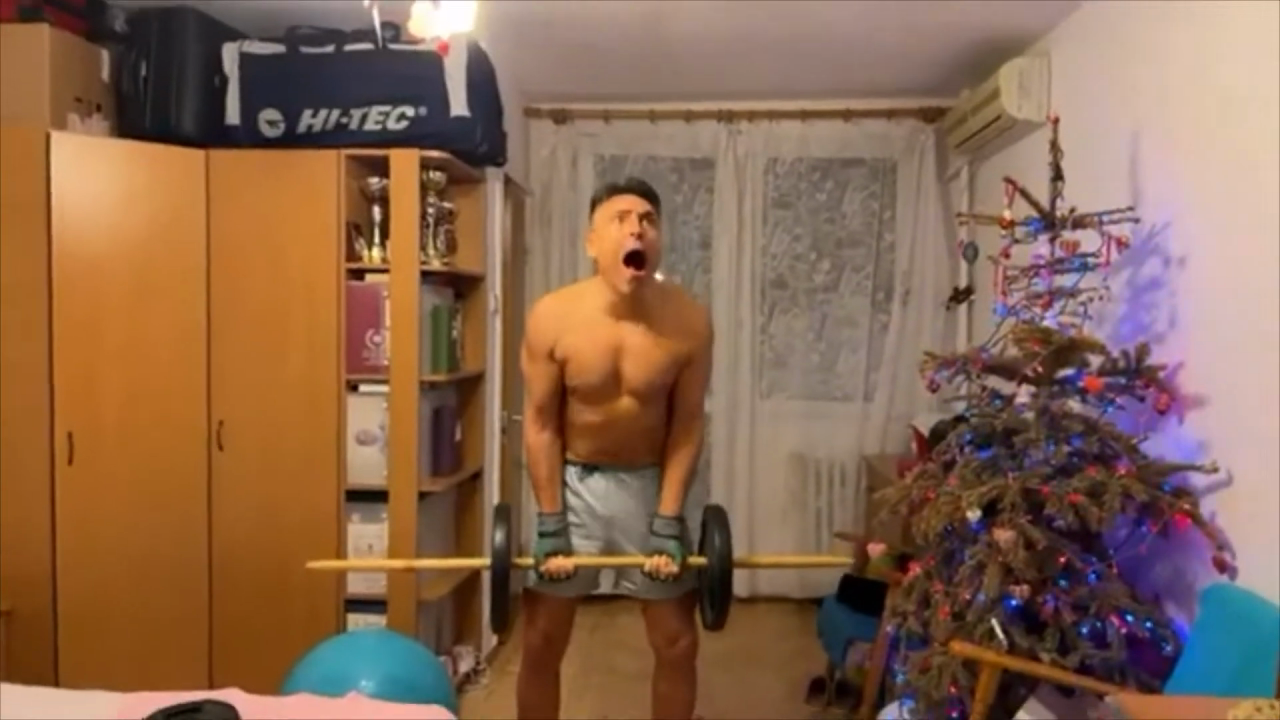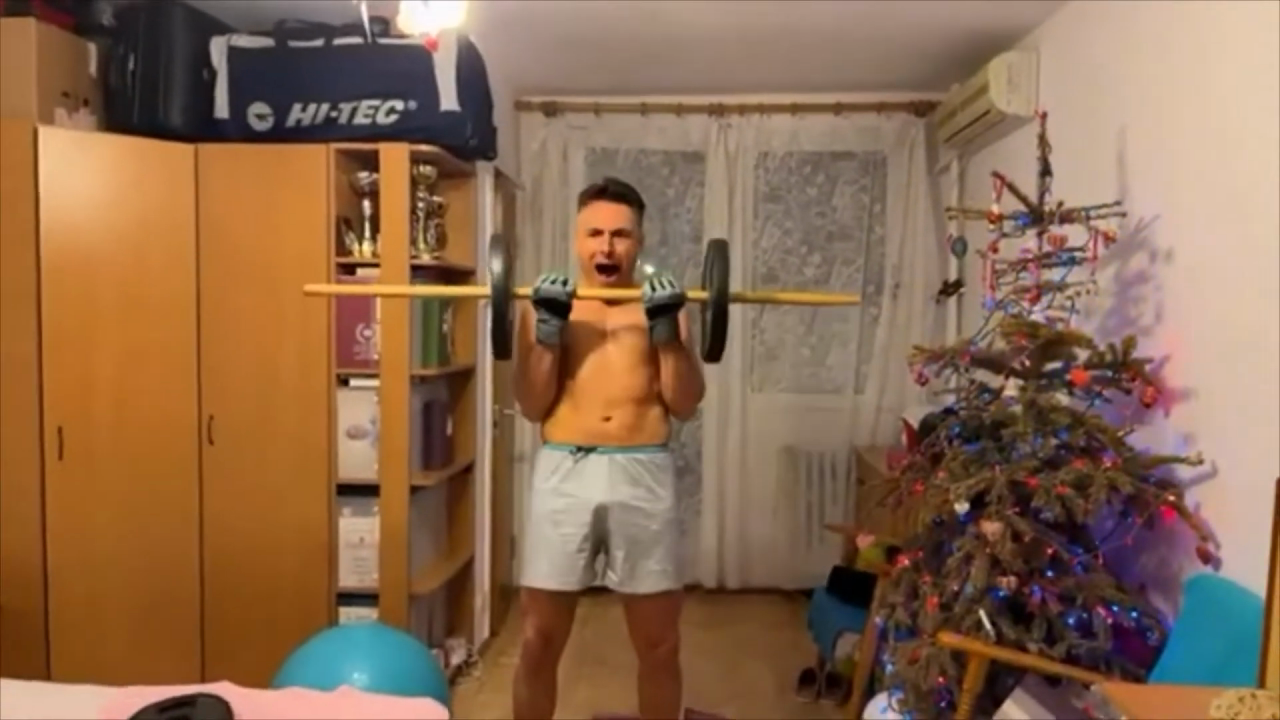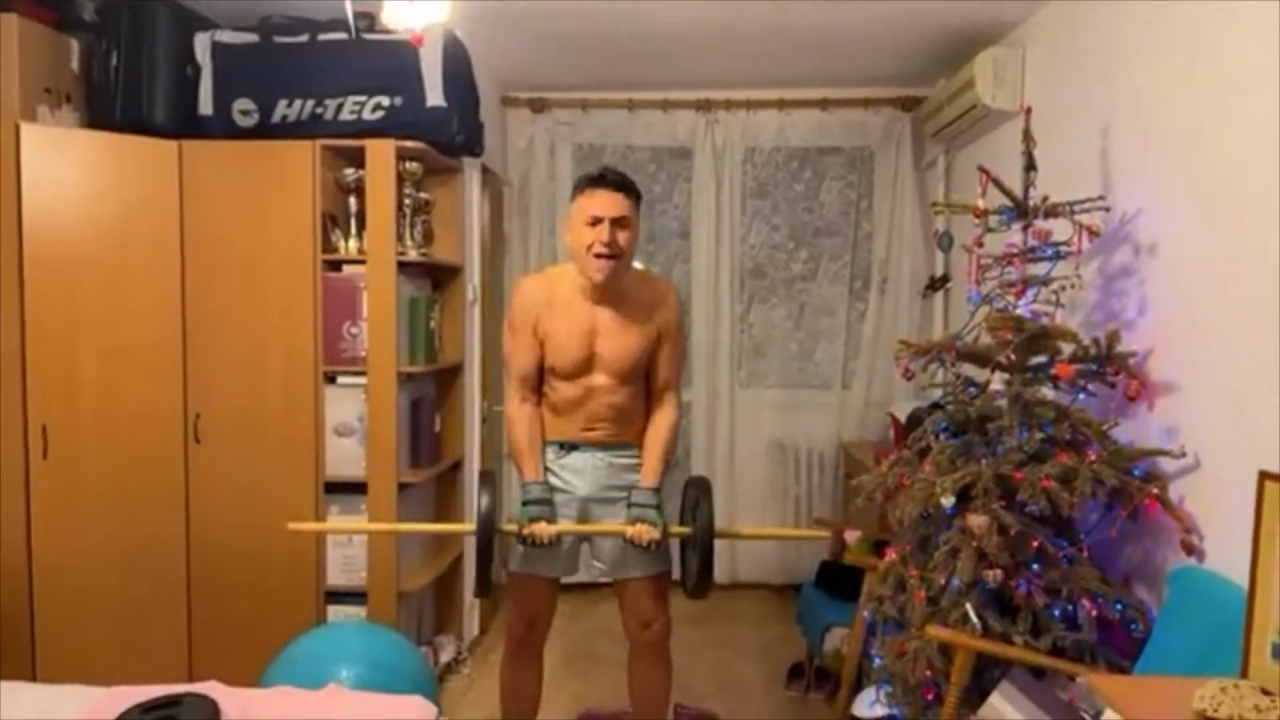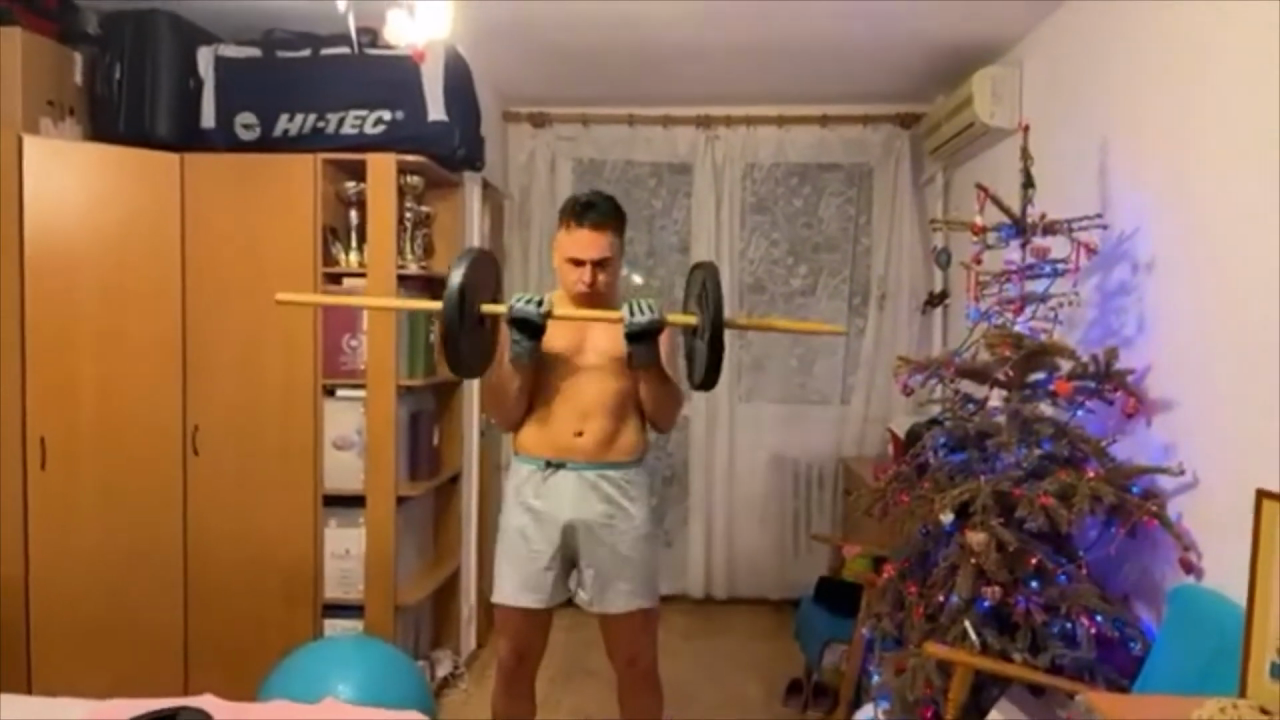
dt=1s
person 1, frame 1
left shoulder: (691, 321)
right shoulder: (552, 317)
left elbow: (686, 426)
right elbow: (540, 426)
left wrist: (668, 524)
right wrist: (550, 528)
left hip: (648, 484)
right hip: (573, 483)
left knee: (677, 644)
right knee: (540, 644)
person 1, frame 2
left shoulder: (662, 304)
right shoulder: (547, 303)
left elbow: (685, 403)
right elbow: (532, 404)
left wrist: (666, 328)
right wrist: (548, 326)
left hip: (643, 477)
right hip: (563, 475)
left knee: (659, 645)
right knee: (539, 642)
person 1, frame 3
left shoulder: (660, 301)
right shoulder: (534, 295)
left elbow: (665, 402)
right elbow: (520, 398)
left wrist: (648, 495)
right wrist: (533, 495)
left hip: (625, 468)
right hip: (553, 466)
left knee: (650, 627)
right knee: (523, 629)
person 1, frame 4
left shoulder: (643, 316)
right shoulder: (526, 313)
left elbow: (665, 417)
right elbow: (502, 414)
left wrist: (647, 351)
right wrist: (520, 342)
left hip: (617, 492)
right hip: (535, 489)
left knee: (636, 660)
right knee: (514, 656)
